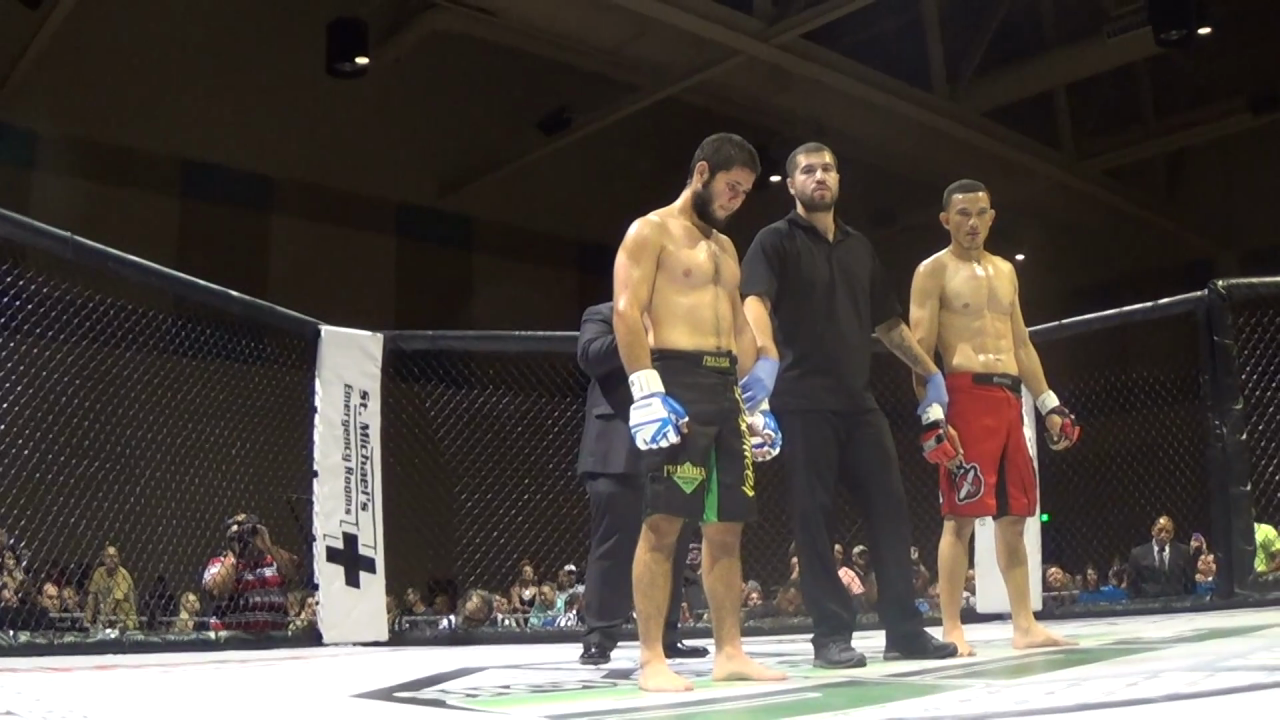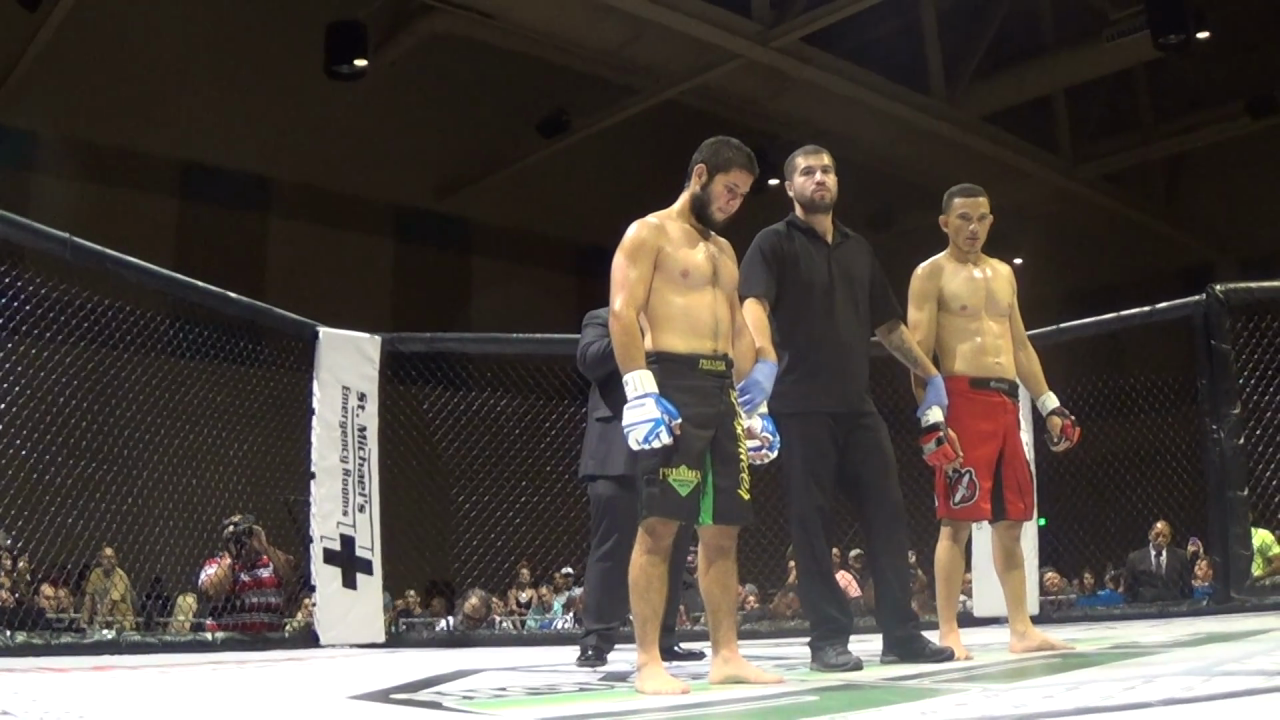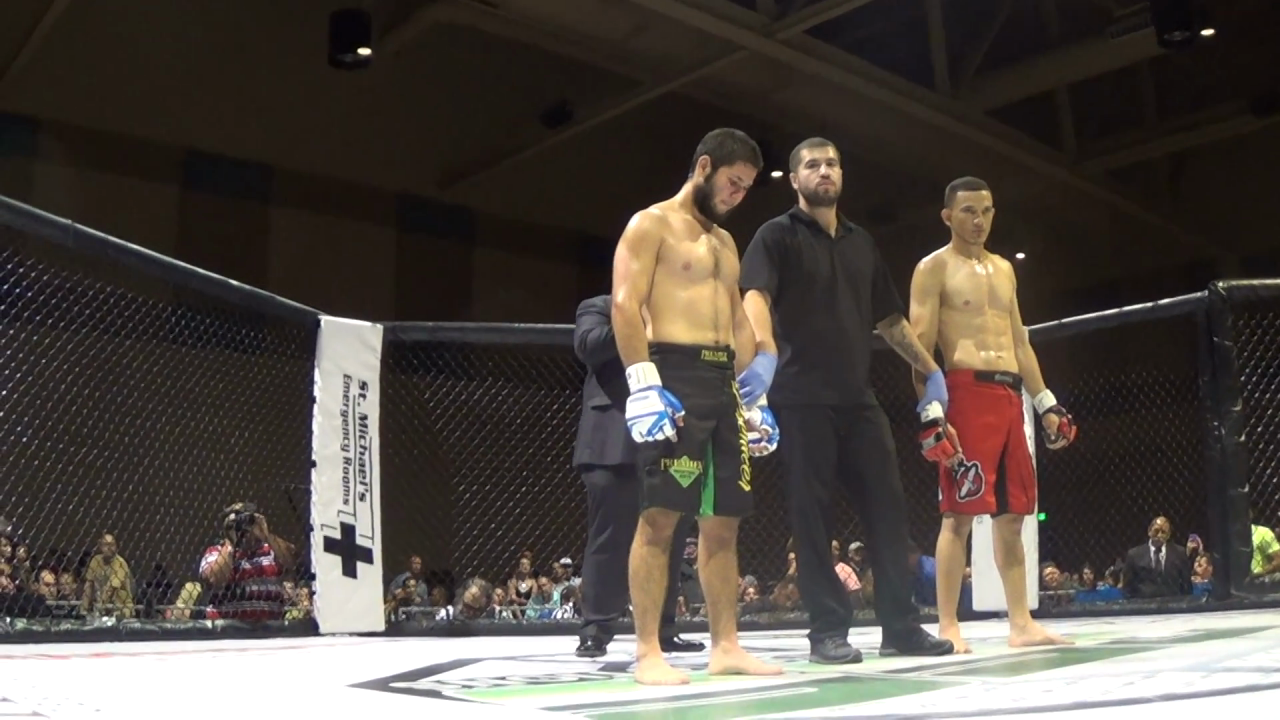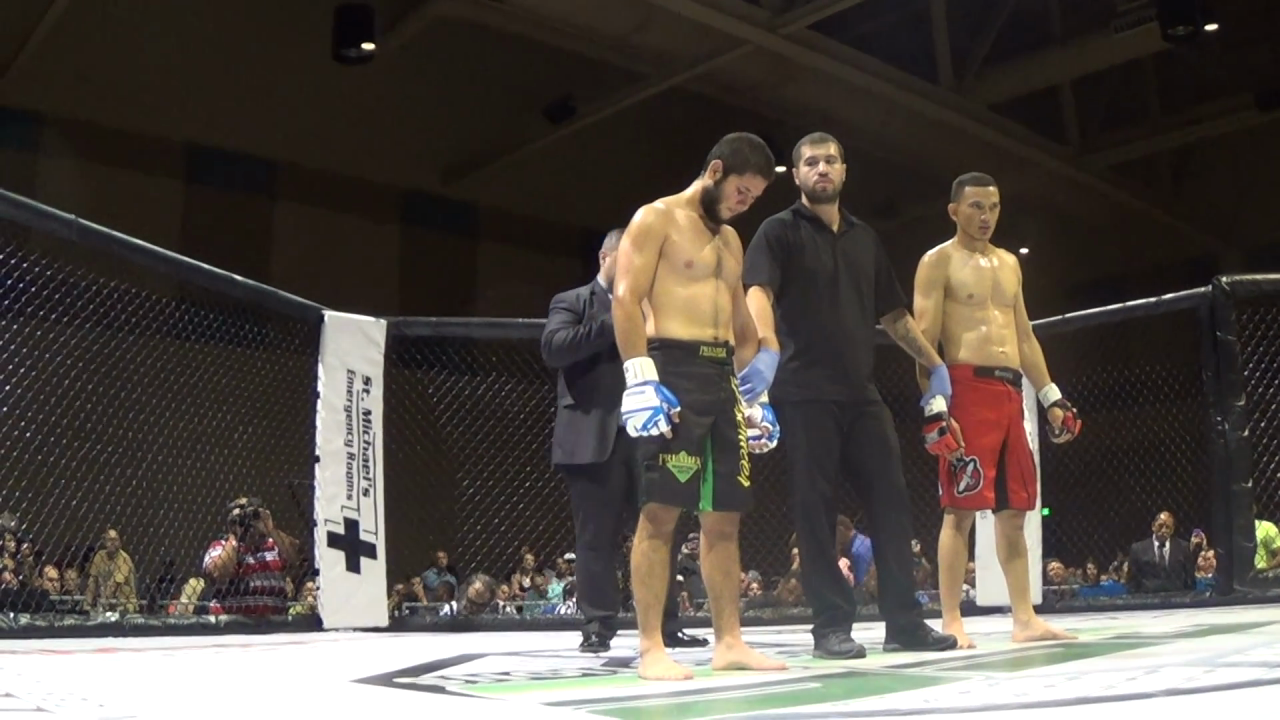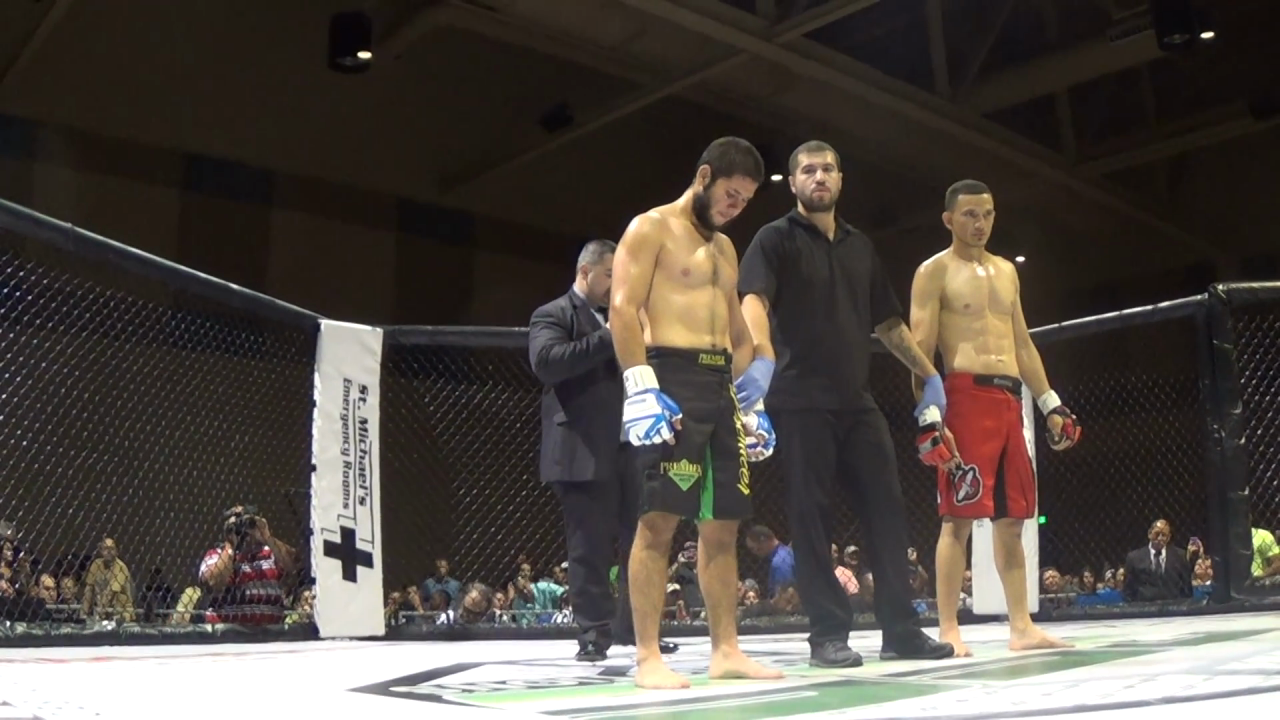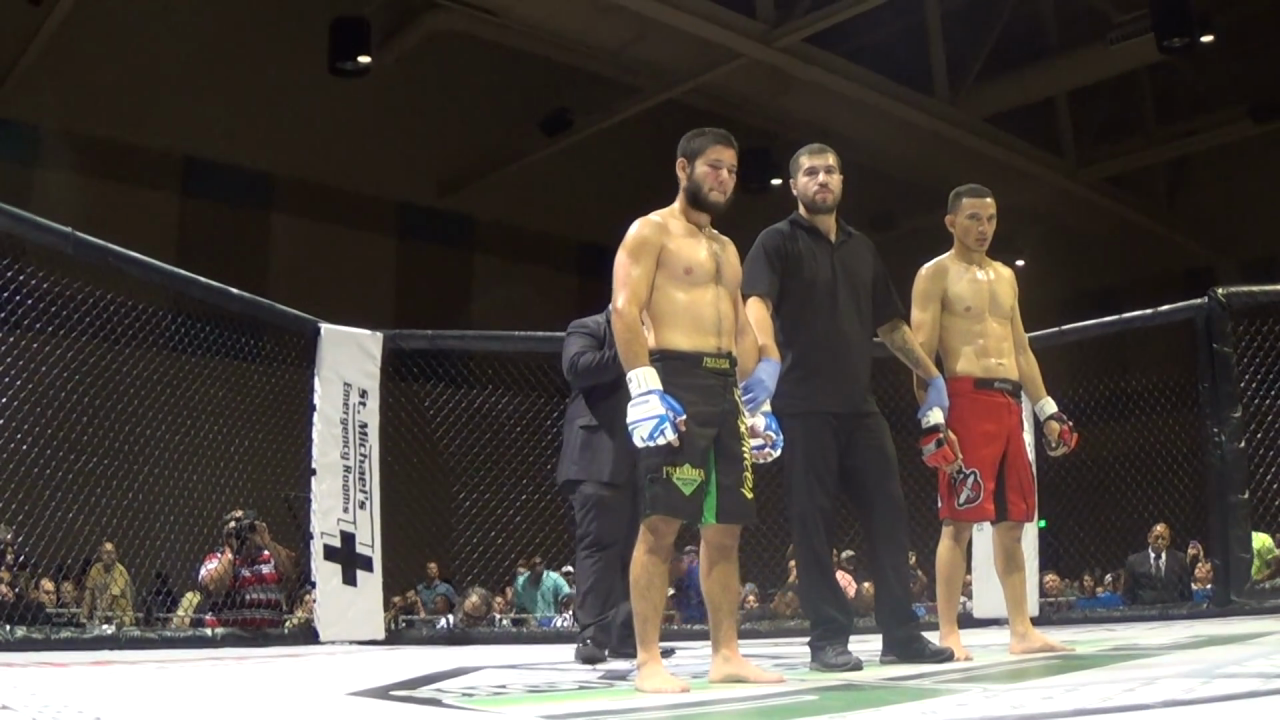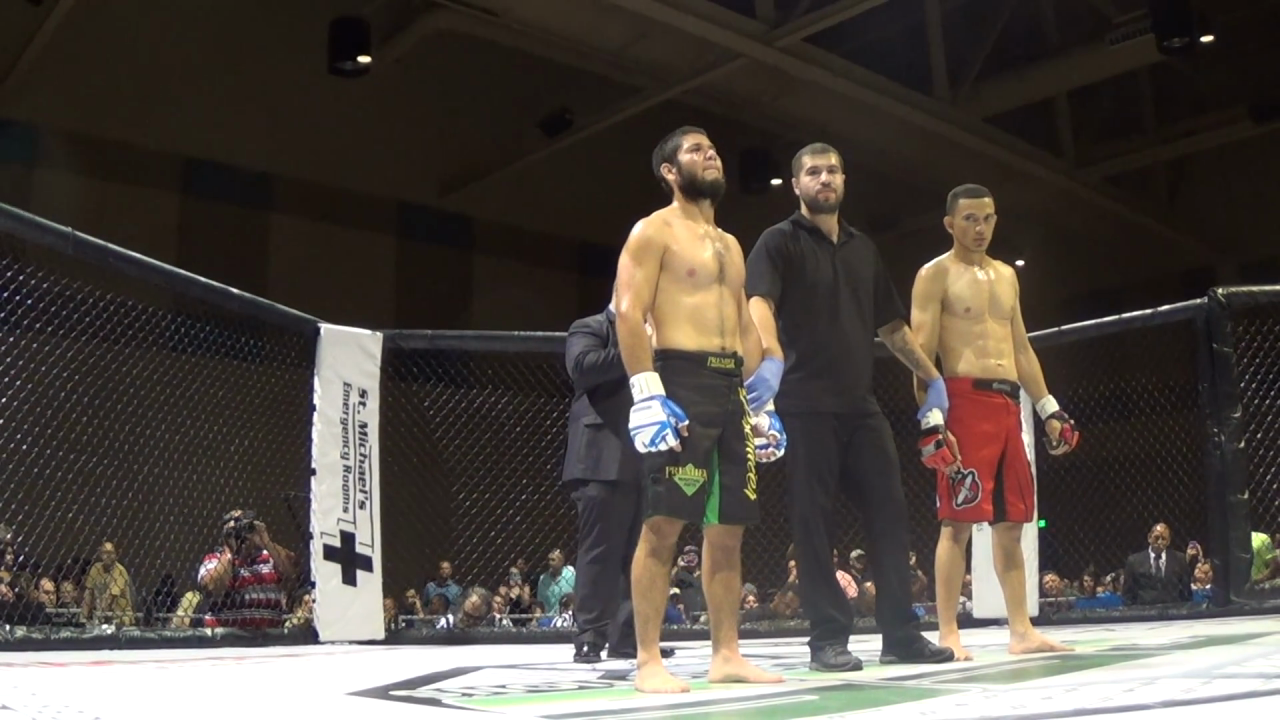
dt=0.7s
person 1, frame 1
left shoulder: (725, 248)
right shoulder: (651, 231)
right elbow: (627, 313)
right wrist: (648, 391)
left hip: (726, 390)
right hip: (676, 382)
left knee: (726, 528)
right knee: (663, 523)
left ankle: (730, 652)
right ankle: (651, 660)
person 1, frame 2
left shoulder: (724, 251)
right shoulder: (649, 233)
right elbow: (622, 313)
right wrist: (641, 392)
left hip: (722, 392)
right hip: (672, 384)
left knee: (723, 531)
right knee: (659, 526)
left ankle: (726, 655)
right ankle: (648, 662)
person 1, frame 3
left shoulder: (725, 243)
right shoulder: (651, 225)
right elbow: (625, 307)
right wrist: (644, 385)
left hip: (723, 384)
right hip: (674, 375)
left knee: (722, 521)
right knee: (660, 517)
left ankle: (725, 647)
right ankle: (648, 653)
person 1, frame 4
left shoulder: (730, 240)
right shoulder: (656, 219)
right elbow: (626, 299)
right wrist: (641, 380)
left hip: (721, 377)
right hip: (672, 370)
left knee: (724, 517)
right knee: (660, 511)
left ankle: (728, 641)
right ankle: (651, 648)
person 1, frame 5
left shoulder: (724, 247)
right shoulder: (651, 228)
right elbow: (623, 309)
left wrist: (752, 400)
right wrist: (642, 388)
left hip: (719, 385)
right hip: (671, 377)
left knee: (723, 524)
right knee: (659, 519)
left ankle: (725, 650)
right ankle: (648, 657)
person 1, frame 6
left shoulder: (727, 248)
right shoulder: (651, 231)
right elbow: (625, 311)
right wrist: (646, 390)
left hip: (725, 389)
right hip: (675, 382)
left knee: (725, 529)
right knee: (661, 524)
left ankle: (726, 655)
right ankle: (648, 661)
person 1, frame 7
left shoulder: (730, 245)
right shoulder: (654, 231)
right elbow: (628, 314)
left wrist: (762, 402)
right wrist: (647, 395)
left hip: (731, 389)
right hip: (680, 381)
left knee: (728, 528)
right knee: (663, 524)
left ankle: (726, 655)
right ankle: (648, 662)
person 2, frame 1
left shoulder: (859, 247)
right shoulder: (776, 240)
left elbow: (888, 323)
right elbow: (755, 302)
left wrist: (931, 372)
right wrist: (767, 358)
left hip: (858, 399)
right hip: (802, 400)
left knee: (890, 508)
right knee: (812, 517)
left ankle: (904, 628)
right ankle: (832, 634)
person 2, frame 2
left shoulder: (858, 249)
right shoulder: (775, 243)
left elbow: (888, 324)
right elbow: (754, 304)
left wrist: (931, 375)
right wrist: (766, 361)
left hip: (856, 403)
right hip: (801, 403)
left knee: (888, 513)
right knee: (810, 520)
left ankle: (901, 632)
right ankle: (828, 638)
person 2, frame 3
left shoulder: (861, 243)
right shoulder: (778, 235)
left elbow: (889, 319)
right elbow: (756, 296)
left wrist: (931, 370)
right wrist: (767, 354)
left hip: (858, 396)
right hip: (801, 395)
left knee: (888, 505)
right knee: (811, 512)
left ankle: (900, 625)
right ankle: (828, 630)
person 2, frame 4
left shoulder: (864, 238)
right shoulder: (780, 231)
left elbow: (893, 313)
right elbow: (758, 292)
left wrist: (935, 364)
right wrist: (768, 350)
left hip: (861, 391)
right hip: (804, 391)
left knee: (891, 501)
right knee: (815, 508)
left ankle: (903, 621)
right ankle: (831, 626)
person 2, frame 5
left shoulder: (860, 246)
right shoulder: (776, 239)
left elbow: (887, 322)
right elbow: (754, 300)
left wrist: (930, 374)
right wrist: (763, 358)
left hip: (856, 399)
right hip: (800, 400)
left knee: (887, 509)
right knee: (811, 516)
left ankle: (900, 629)
right ankle: (828, 634)
person 2, frame 6
left shoulder: (862, 248)
right shoulder: (779, 241)
left elbow: (890, 324)
right elbow: (757, 303)
left wrist: (932, 376)
right wrist: (768, 359)
left hip: (859, 403)
right hip: (803, 403)
left knee: (889, 513)
right knee: (813, 520)
left ankle: (901, 633)
right ankle: (828, 638)
person 2, frame 7
left shoulder: (863, 248)
right shoulder: (780, 241)
left elbow: (891, 324)
right elbow: (759, 303)
left wrist: (933, 377)
right wrist: (772, 359)
left hip: (860, 403)
right hip: (805, 403)
left knee: (890, 512)
right knee: (813, 520)
left ankle: (901, 633)
right ankle: (827, 639)
person 3, frame 1
left shoulder: (1005, 271)
right shoulder: (933, 272)
right elbow: (921, 350)
left wrist: (1049, 405)
right wrist: (931, 416)
left hip: (1010, 399)
right hip: (966, 396)
left knee: (1014, 518)
right knee: (961, 517)
left ankle: (1025, 625)
right ankle: (952, 630)
person 3, frame 2
left shoulder: (1003, 274)
right shoulder: (931, 274)
left elbow: (1021, 346)
right elbow: (919, 352)
left wrist: (1050, 406)
right wrist: (931, 417)
left hip: (1006, 402)
right hip: (963, 400)
left knee: (1011, 521)
right knee: (957, 520)
left ankle: (1022, 629)
right ankle: (948, 633)
person 3, frame 3
left shoulder: (1003, 269)
right shoulder: (934, 268)
right elbow: (920, 346)
left wrist: (1046, 403)
right wrist: (930, 414)
left hip: (1010, 397)
right hip: (967, 393)
left knee: (1012, 516)
right knee: (959, 514)
left ankle: (1022, 623)
right ankle: (948, 627)
person 3, frame 4
left shoulder: (1009, 264)
right shoulder: (938, 262)
right elbow: (925, 341)
left wrist: (1052, 398)
right wrist: (935, 407)
left hip: (1010, 392)
right hip: (967, 389)
left knee: (1014, 510)
right knee: (960, 508)
left ankle: (1025, 618)
right ankle: (951, 621)
person 3, frame 5
left shoulder: (1006, 271)
right shoulder: (934, 272)
right elbow: (921, 350)
left wrist: (1051, 405)
right wrist: (929, 418)
left hip: (1010, 401)
right hip: (966, 397)
left knee: (1012, 519)
right knee: (959, 517)
left ankle: (1022, 627)
right ankle: (949, 630)
person 3, frame 6
left shoulder: (1005, 277)
right shoulder: (936, 275)
right elbow: (923, 353)
left wrist: (1047, 411)
right wrist: (932, 418)
left hip: (1009, 404)
right hip: (967, 401)
left knee: (1012, 523)
right knee: (959, 521)
left ankle: (1022, 631)
right ankle: (949, 634)
person 3, frame 7
left shoulder: (1006, 276)
right shoulder: (935, 275)
right elbow: (922, 354)
left wrist: (1049, 409)
right wrist: (931, 420)
left hip: (1008, 405)
right hip: (966, 402)
left knee: (1011, 523)
right knee: (959, 521)
left ankle: (1022, 631)
right ankle: (948, 634)
person 4, frame 1
right shoulder: (602, 316)
right elbow: (589, 356)
right hip: (618, 452)
left knee: (671, 546)
right knee: (612, 546)
left ankle: (666, 637)
right ankle: (598, 639)
person 4, frame 2
right shoulder: (603, 319)
right elbow: (589, 359)
right hip: (619, 452)
left knee: (670, 549)
right knee: (611, 549)
left ankle: (663, 640)
right ankle: (596, 641)
person 4, frame 3
right shoulder: (599, 308)
right elbow: (588, 346)
right hip: (615, 443)
right knee: (608, 538)
left ankle: (662, 630)
right ankle: (595, 631)
person 4, frame 4
right shoulder: (572, 303)
right elbow: (552, 348)
right wrist: (612, 323)
right hip: (595, 440)
right knee: (596, 537)
left ankle: (665, 626)
right ankle: (598, 626)
person 4, frame 5
right shoulder: (553, 316)
right elbow: (546, 363)
right wrist: (608, 339)
right hip: (585, 453)
left knee: (638, 540)
right knee: (588, 548)
left ankle: (630, 626)
right ankle: (593, 635)
person 4, frame 6
right shoulder: (588, 328)
right elbow: (577, 367)
left hip: (640, 462)
right hip: (599, 460)
left knee: (634, 551)
right knee: (598, 545)
left ankle: (626, 636)
right ankle: (593, 636)
person 4, frame 7
right shoulder: (589, 328)
right elbow: (582, 366)
left hip: (641, 461)
right hip: (604, 459)
left knee: (636, 552)
right knee: (600, 548)
left ankle: (627, 635)
right ankle: (590, 637)
